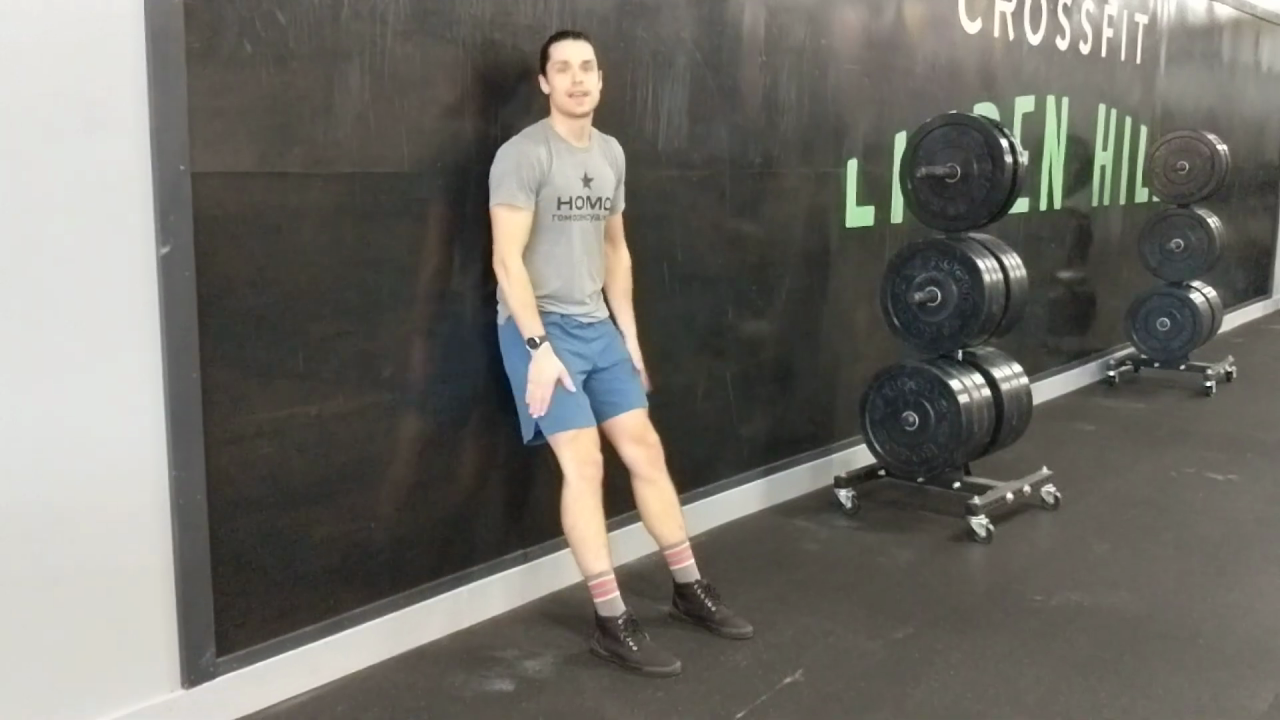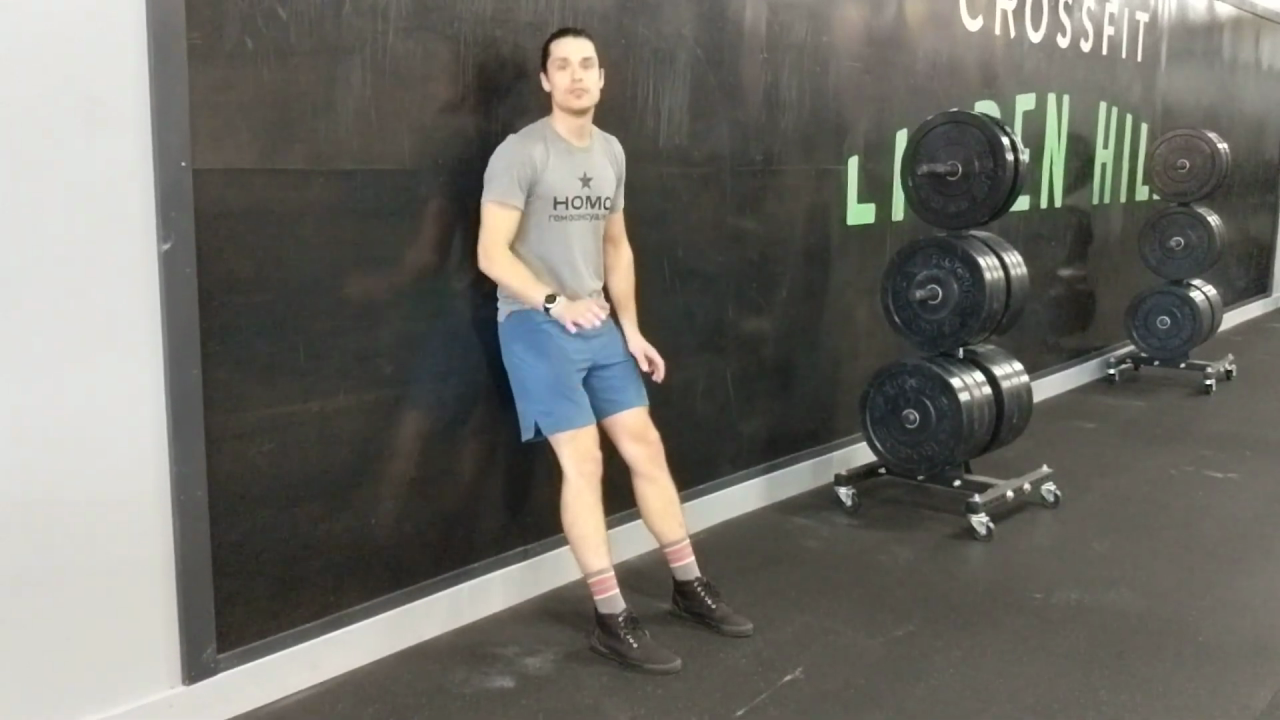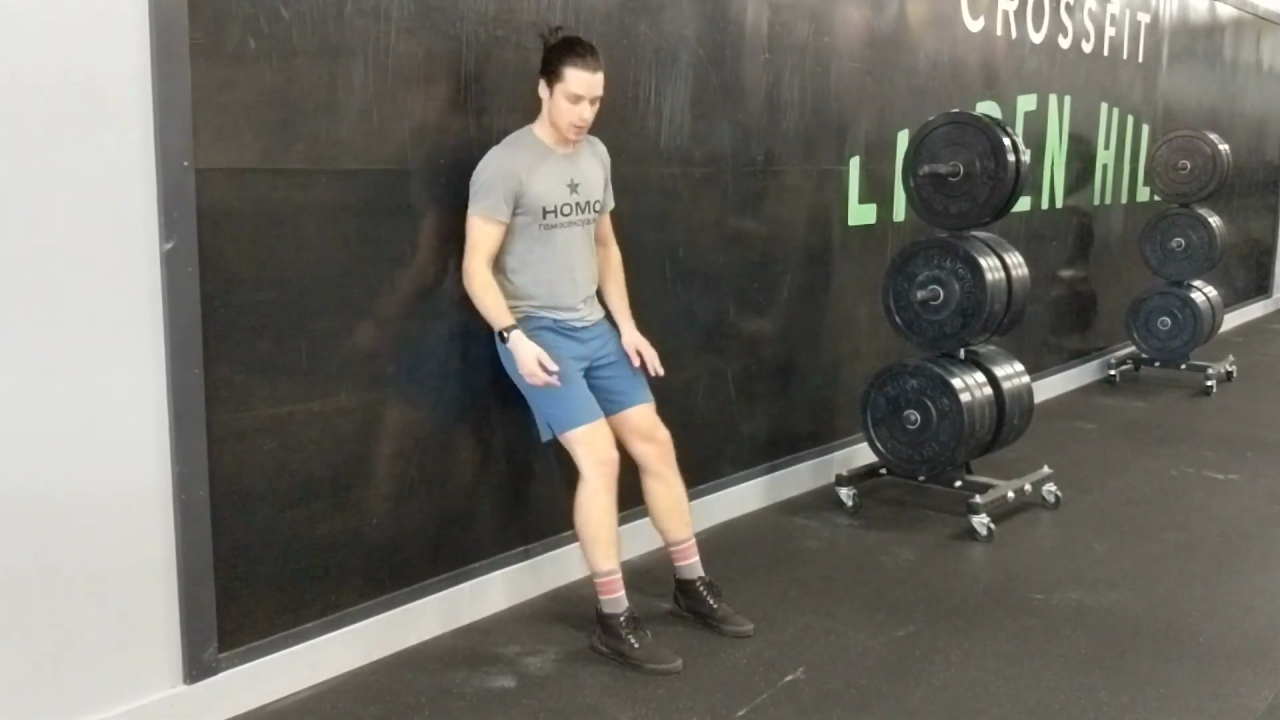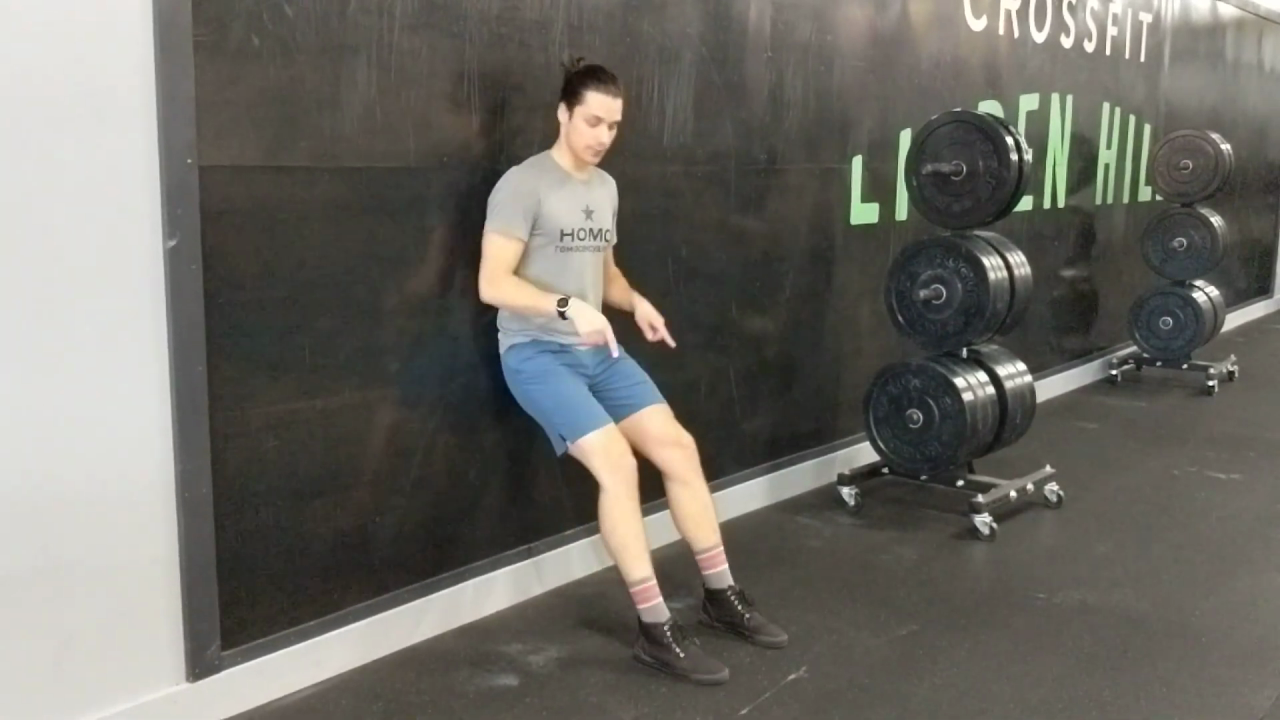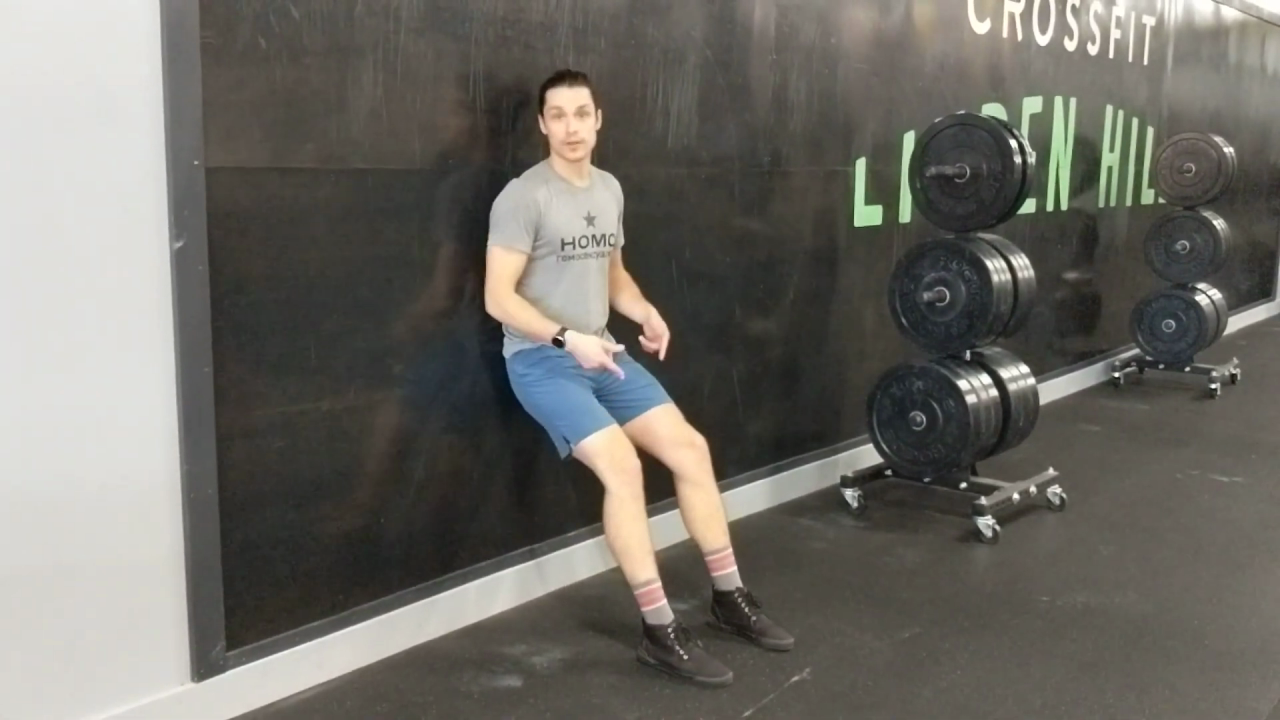
dt=1s
person 1, frame 1
left shoulder: (610, 152)
right shoulder: (523, 154)
right elbow: (508, 259)
left wrist: (629, 335)
right wrist: (539, 347)
left hip: (597, 327)
right hip: (541, 327)
left knee: (645, 449)
right knee: (584, 464)
left ankle: (690, 589)
right ankle: (612, 624)
person 1, frame 2
left shoulder: (611, 152)
right shoulder: (521, 153)
right elbow: (490, 252)
left wrist: (632, 331)
right wrist: (555, 302)
left hip: (596, 326)
right hip: (537, 324)
left knee: (646, 446)
right knee: (584, 463)
left ankle: (690, 587)
right ankle: (612, 621)
person 1, frame 3
left shoulder: (596, 155)
right shoulder: (506, 165)
right elbow: (475, 267)
left wrist: (627, 326)
right wrist: (514, 337)
left hip: (595, 329)
right hip: (538, 334)
left knee: (655, 445)
right knee: (600, 459)
left ankle: (693, 586)
right ankle: (614, 621)
person 1, frame 4
left shoulder: (605, 186)
right shoulder: (523, 185)
right elbow: (492, 283)
left wrist: (635, 302)
right wrist: (569, 307)
left hip: (597, 351)
right hip: (537, 354)
left knee: (678, 449)
right knee: (617, 465)
left ankle: (721, 595)
right ankle: (656, 630)
person 1, frame 5
left shoulder: (609, 189)
right shoulder: (523, 196)
right elbow: (498, 297)
left wrist: (646, 312)
right wrist: (567, 337)
left hip: (601, 354)
right hip: (542, 360)
left knee: (690, 448)
right knee: (622, 466)
left ankle: (729, 596)
right ankle: (659, 632)
